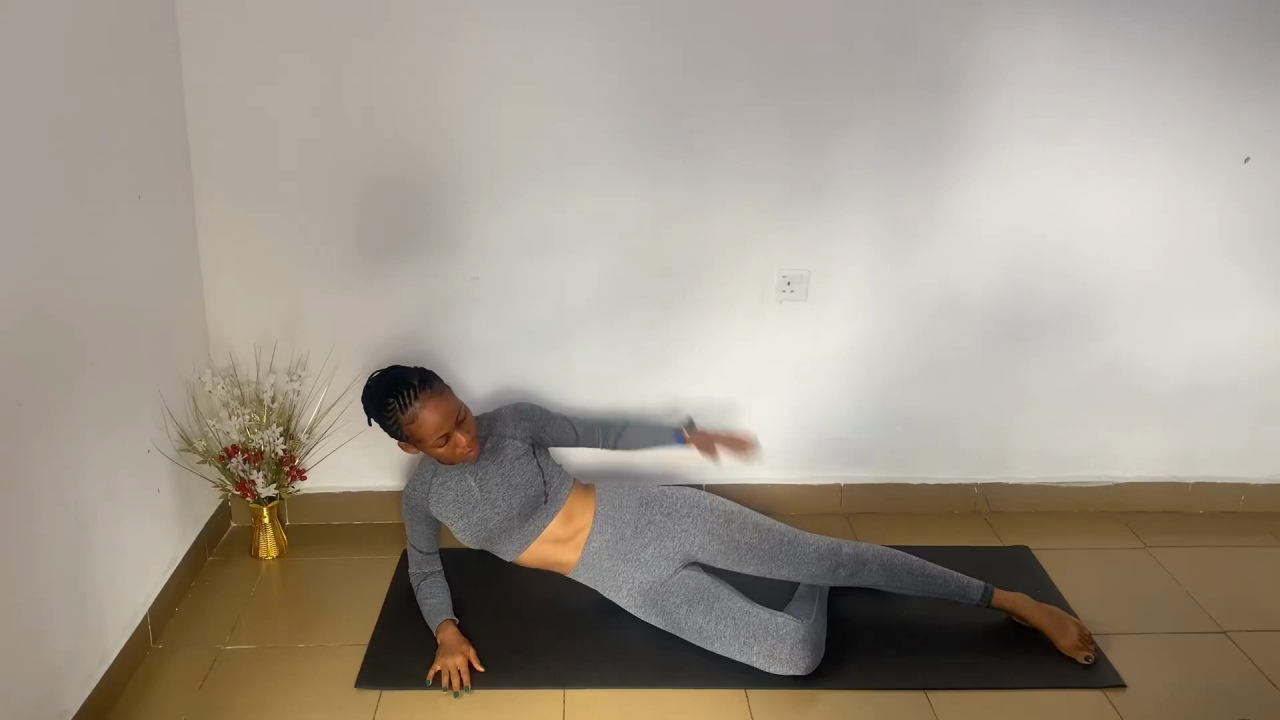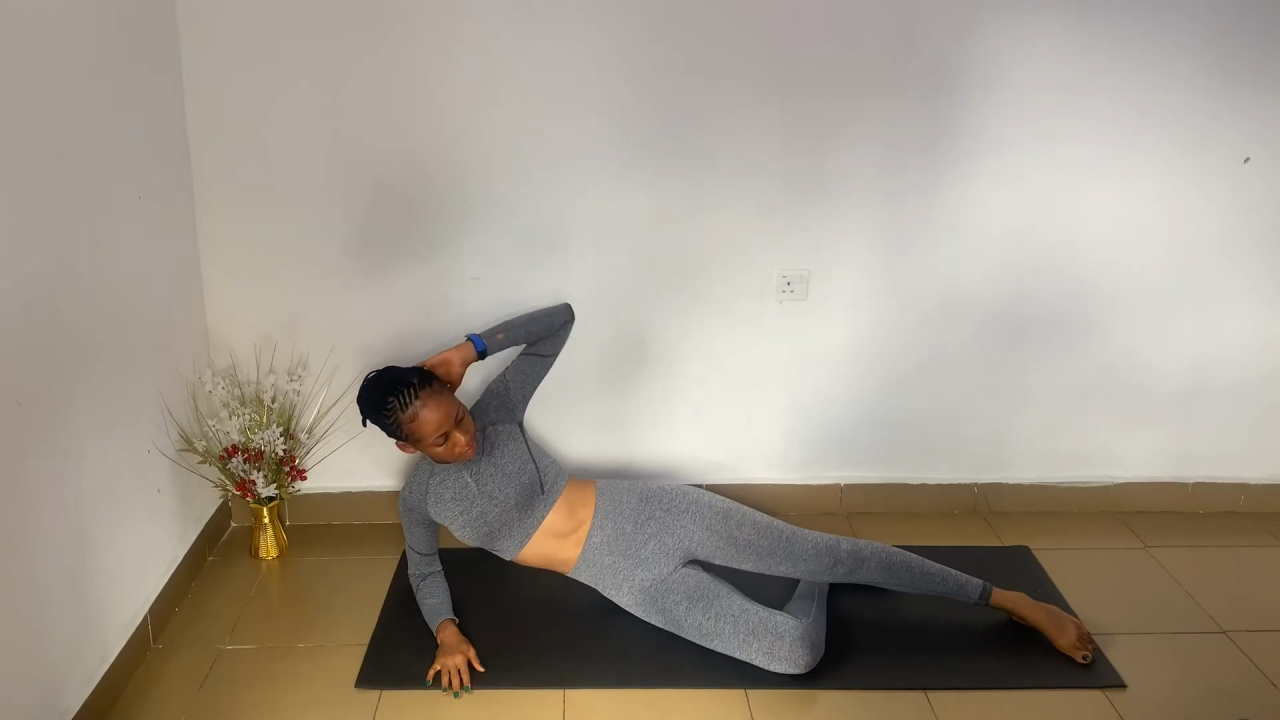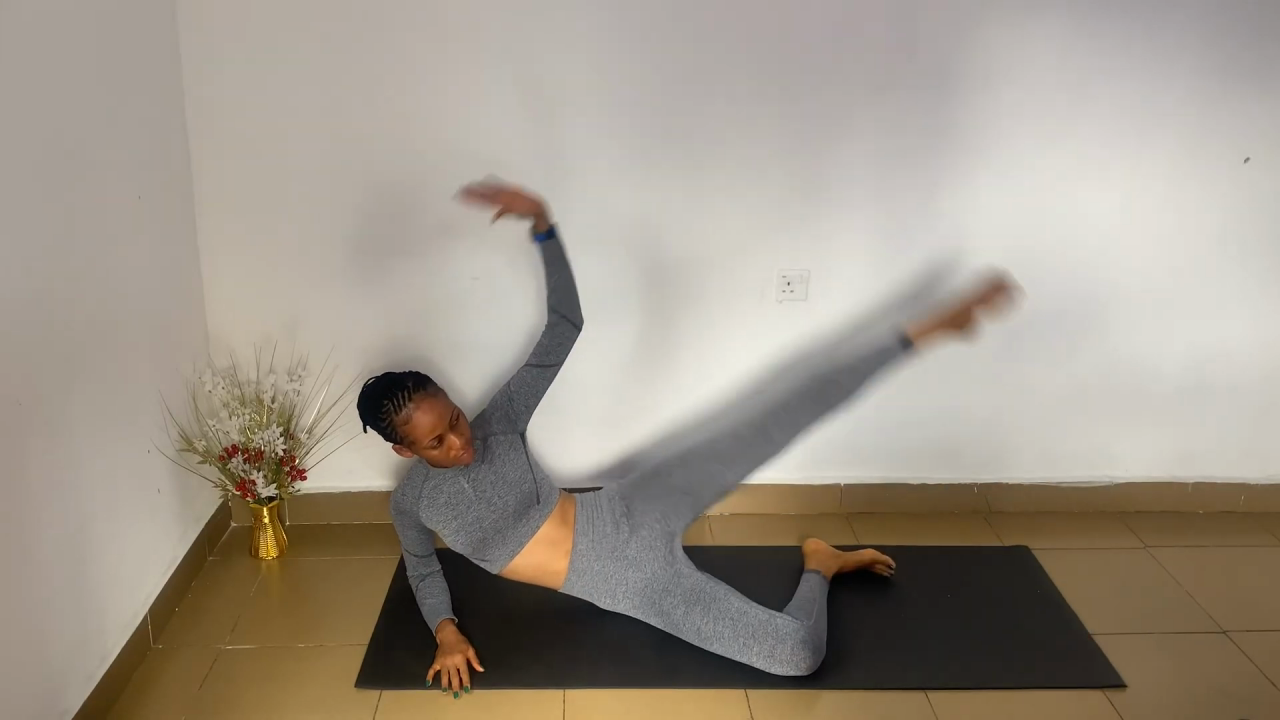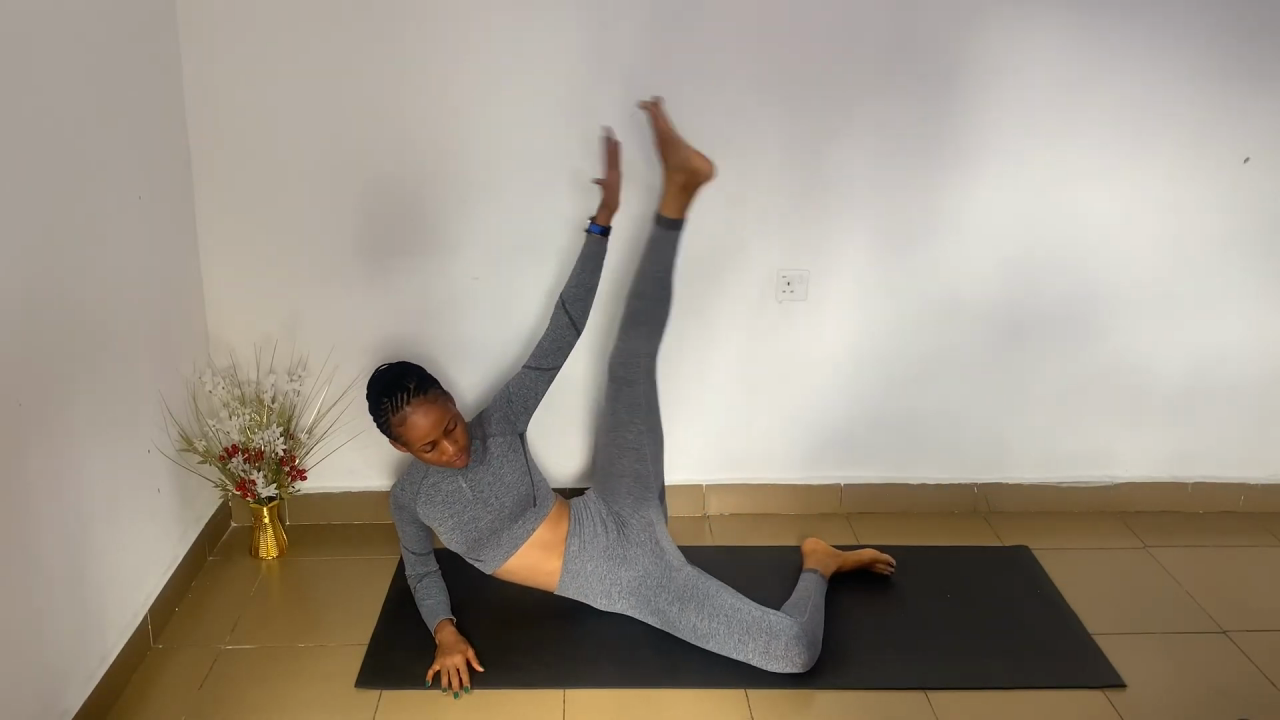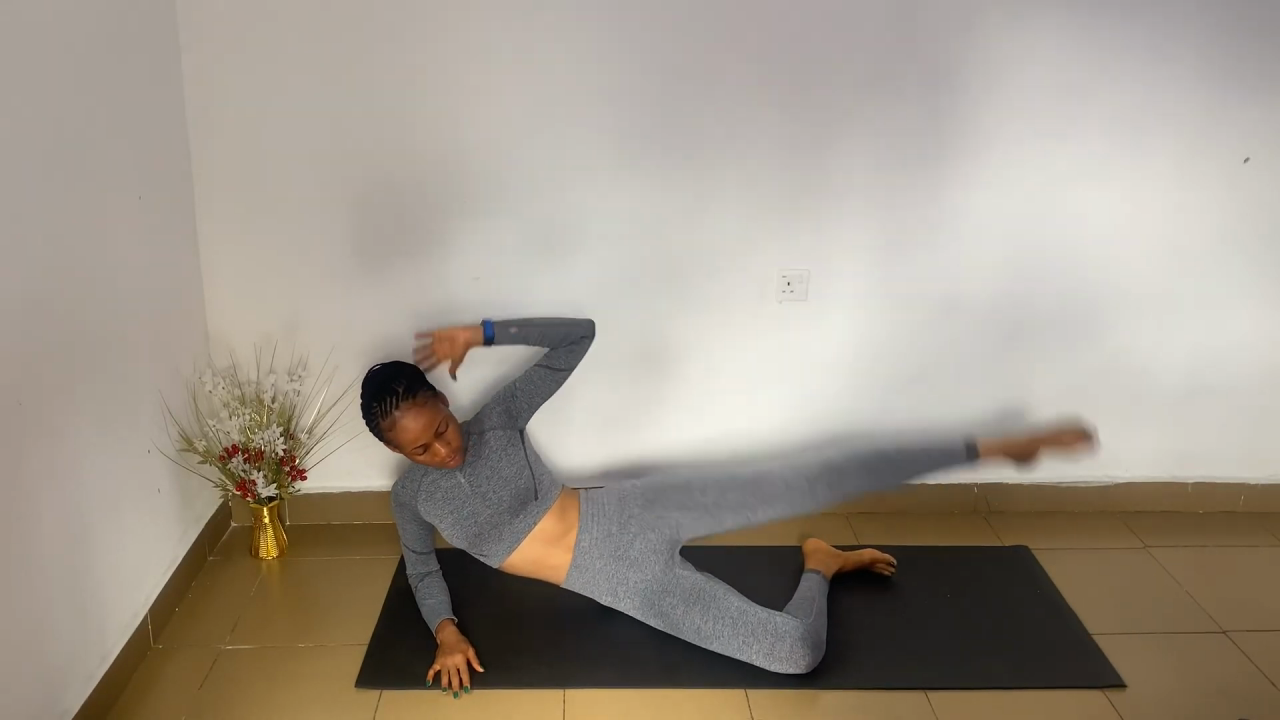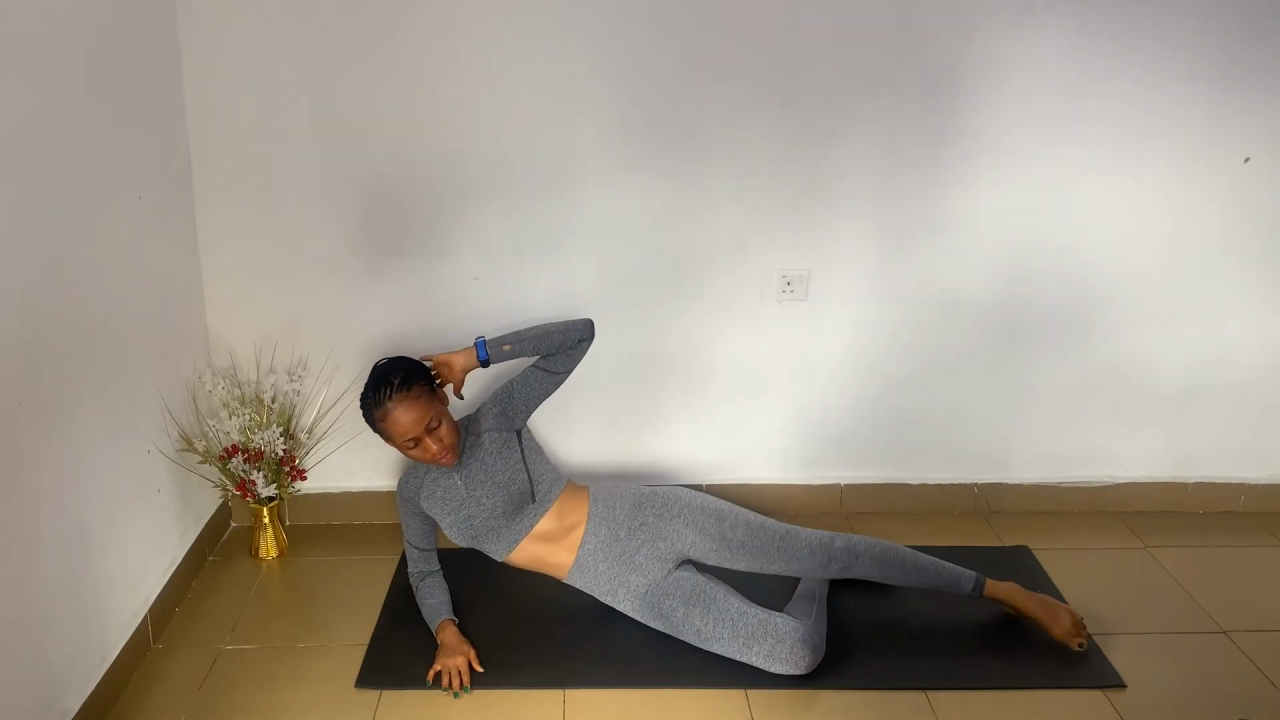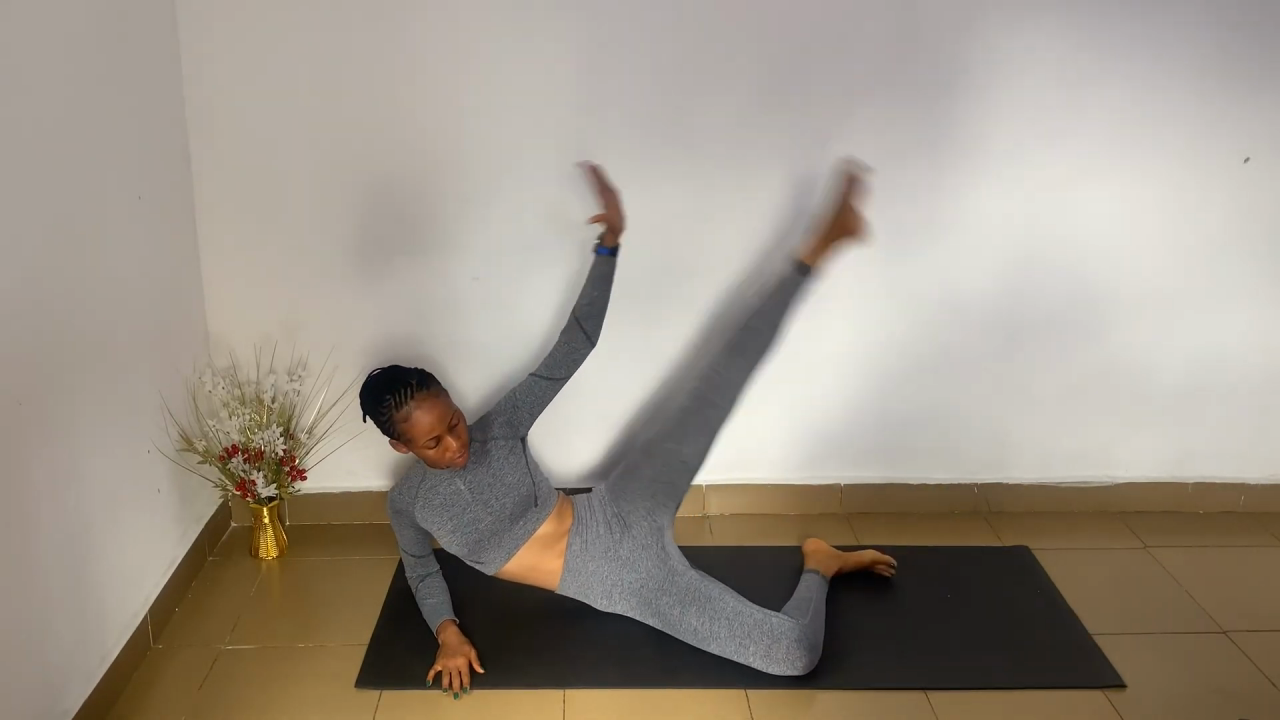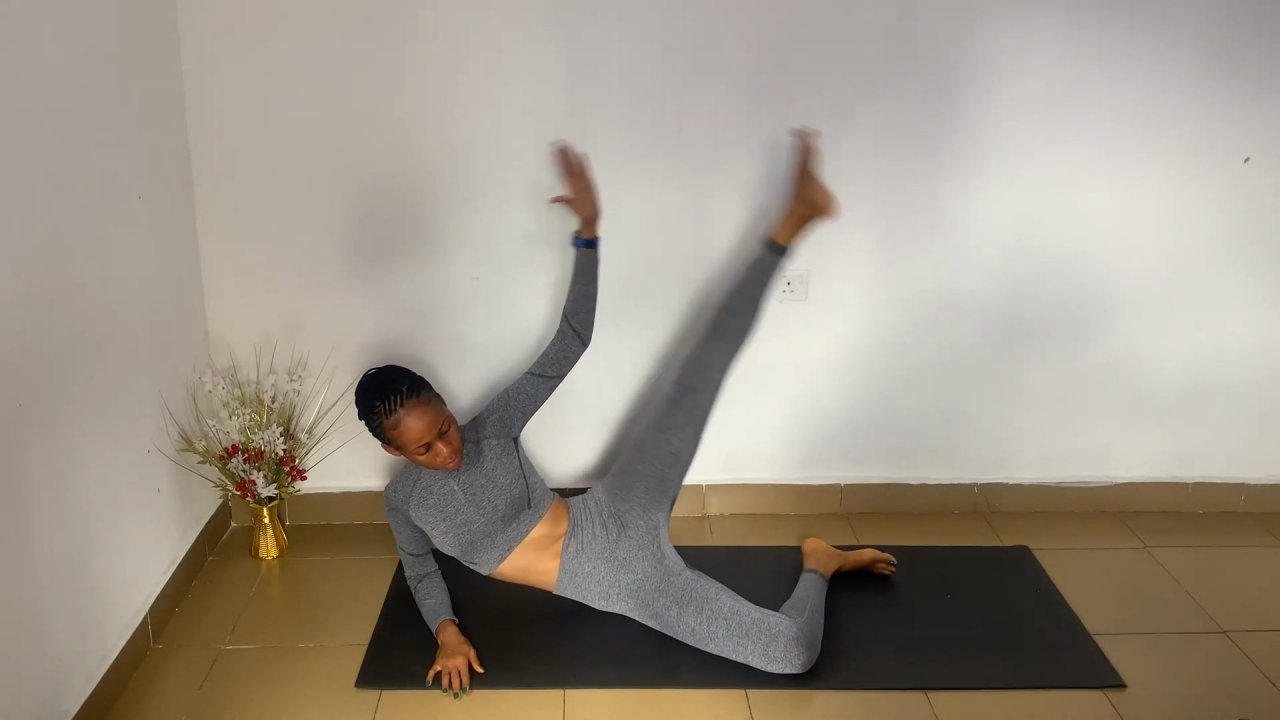
dt=0.5s
person 1, frame 1
left shoulder: (510, 422)
right shoulder: (423, 493)
left elbow: (608, 432)
right elbow: (423, 564)
left wrist: (690, 433)
right wrist: (446, 632)
left hip: (649, 520)
right hip: (628, 584)
left knee: (835, 554)
right knee: (794, 654)
left ankle: (1012, 601)
right ankle: (814, 584)
person 1, frame 2
left shoulder: (494, 412)
right shoulder: (420, 494)
left elbow: (562, 318)
right elbow: (422, 565)
left wrist: (471, 346)
right wrist: (446, 632)
left hip: (651, 516)
right hip: (630, 580)
left knee: (833, 553)
right knee: (795, 652)
left ankle: (1013, 601)
right ankle: (816, 583)
person 1, frame 3
left shoulder: (492, 422)
right shoulder: (412, 501)
left elbow: (565, 324)
right elbow: (422, 570)
left wrist: (542, 226)
right wrist: (447, 631)
left hip: (633, 521)
right hip: (622, 589)
left knee: (774, 424)
right knee: (794, 654)
right ankle: (820, 565)
person 1, frame 4
left shoulder: (498, 421)
right shoulder: (410, 495)
left elbow: (566, 325)
right elbow: (419, 566)
left wrist: (603, 219)
right wrist: (445, 632)
left hip: (622, 525)
right hip: (616, 586)
left knee: (631, 363)
right ankle: (824, 562)
person 1, frame 5
left shoulder: (498, 415)
right shoulder: (411, 495)
left elbow: (582, 332)
right elbow: (420, 565)
left wrist: (480, 333)
right wrist: (447, 632)
left hip: (634, 518)
right hip: (622, 586)
left knee: (819, 478)
right knee: (795, 652)
left ankle: (971, 461)
right ankle: (824, 565)
person 1, frame 6
left shoulder: (497, 414)
right shoulder: (415, 489)
left elbow: (580, 333)
right elbow: (422, 563)
left wrist: (479, 352)
right wrist: (446, 632)
left hip: (642, 523)
right hip: (625, 586)
left knee: (829, 549)
right knee: (796, 653)
left ankle: (1004, 591)
right ankle: (815, 586)
person 1, frame 7
left shoulder: (500, 429)
right shoulder: (409, 502)
left elbow: (577, 342)
right elbow: (421, 570)
left wrist: (608, 245)
right wrist: (447, 631)
left hip: (623, 527)
right hip: (620, 588)
left knee: (716, 384)
right knee: (794, 656)
right ankle: (827, 566)
person 1, frame 8
left shoulder: (492, 429)
right shoulder: (404, 499)
left elbow: (572, 340)
right elbow: (419, 567)
left wrist: (587, 233)
right wrist: (447, 632)
left hip: (619, 525)
right hip: (614, 586)
left knee: (701, 368)
right knee: (792, 653)
right ankle: (822, 563)
